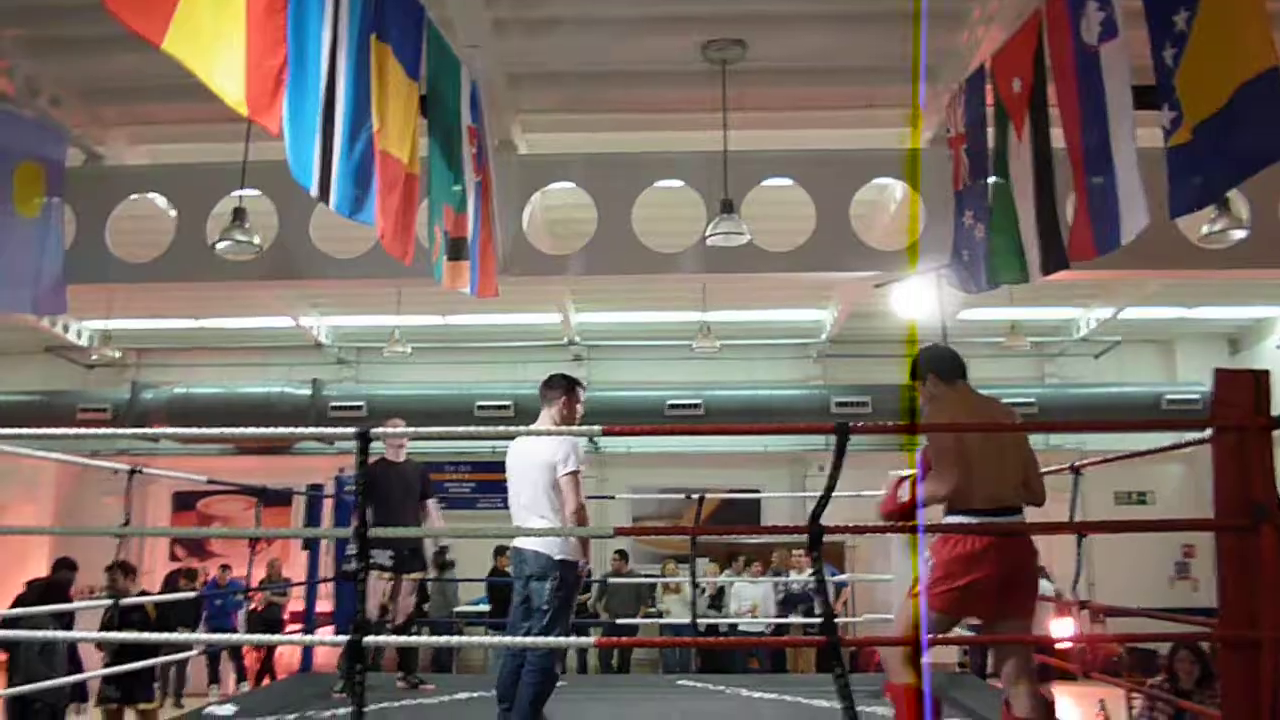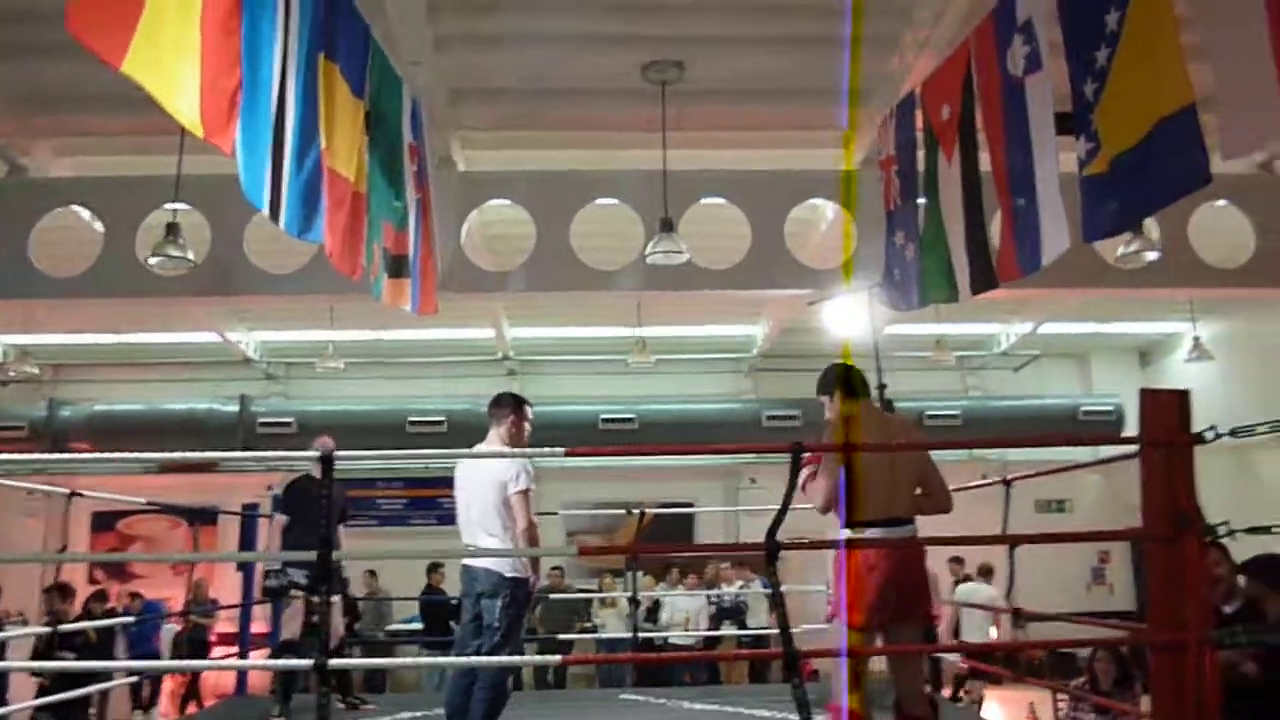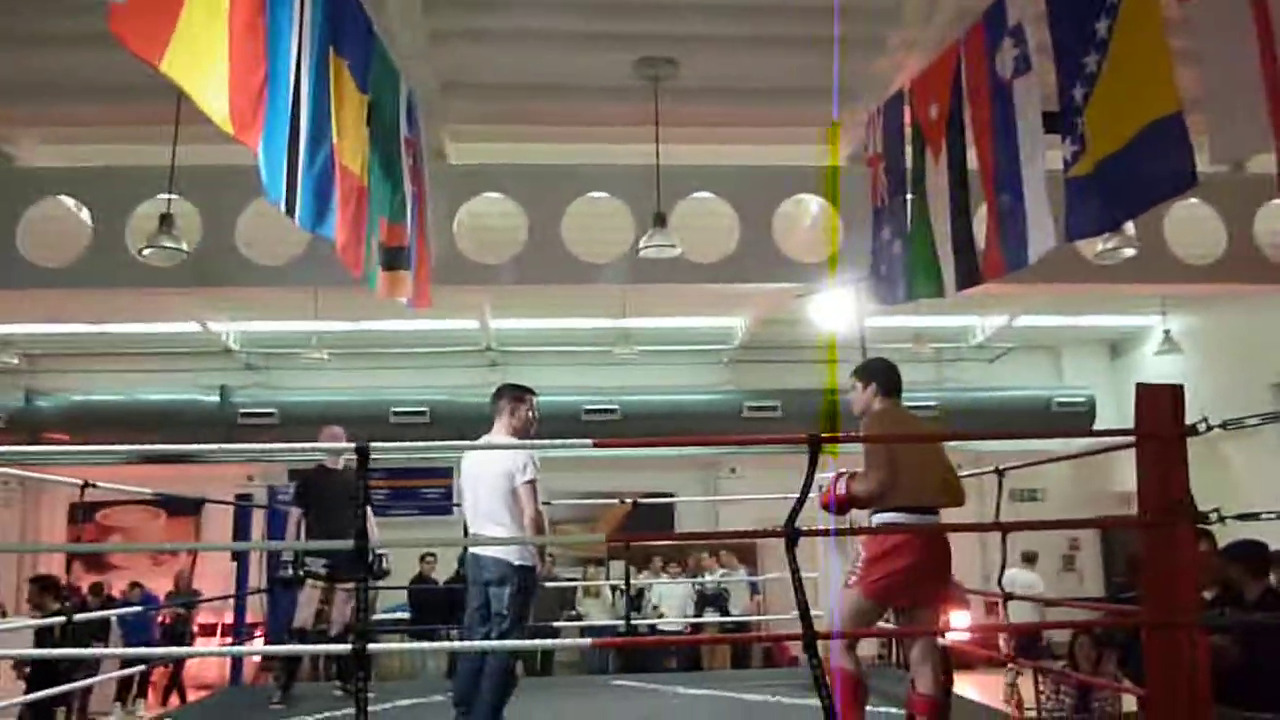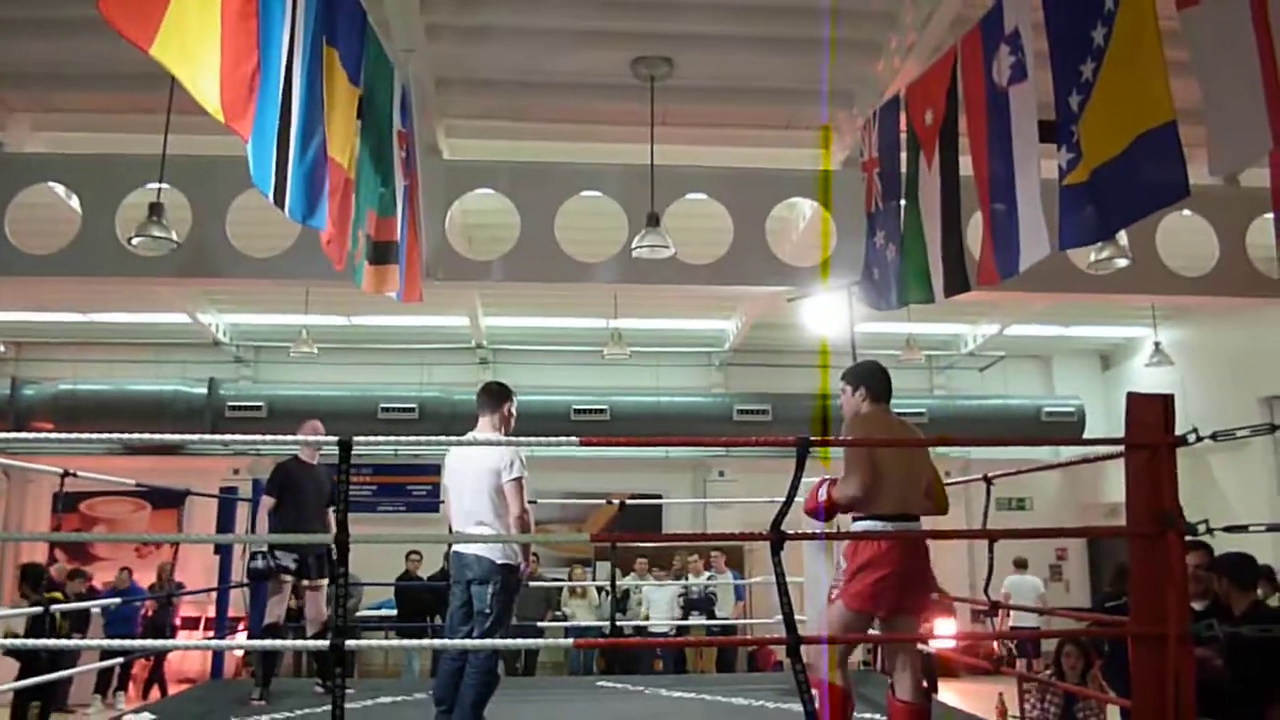
dt=1s
person 1, frame 1
left shoulder: (940, 410)
right shoulder: (1005, 414)
left elbow: (949, 484)
right elbow: (1036, 494)
left wrist: (910, 493)
left hip: (970, 544)
right hip: (1014, 543)
left knee: (895, 649)
right knee: (1017, 673)
person 1, frame 2
left shoulder: (842, 429)
right shoulder: (906, 431)
left elbow: (823, 501)
right elbow: (942, 501)
left wrist: (810, 477)
left hip: (866, 555)
right hip: (907, 551)
left knee: (848, 677)
right knee: (909, 677)
person 1, frame 3
left shoulder: (876, 421)
right shoulder: (924, 429)
left elbow: (877, 481)
right elbow: (955, 495)
left wrist: (845, 489)
left hip: (895, 539)
right hip: (931, 540)
left knee: (839, 639)
right knee: (922, 653)
person 1, frame 4
left shoulder: (859, 424)
right shoulder: (912, 436)
left elbow: (857, 486)
right elbow: (939, 502)
left wrist: (827, 495)
left hip: (876, 548)
right hip: (912, 548)
left knee: (826, 656)
right knee: (903, 661)
person 2, frame 1
left shoulder: (516, 444)
right shoulder: (563, 443)
right elbow: (574, 509)
right wrist: (584, 554)
left hip: (521, 549)
right hip: (555, 554)
left knee: (518, 638)
right knee: (544, 644)
person 2, frame 2
left shoulder: (465, 463)
right shoulder: (514, 462)
right elbow: (524, 526)
right wrist: (534, 570)
left hip: (472, 567)
right hip: (506, 571)
left knee: (467, 654)
right knee: (495, 659)
person 2, frame 3
left shoulder: (470, 454)
right shoulder: (519, 454)
right elbow: (532, 515)
right wrist: (541, 555)
left hip: (477, 556)
right hip: (512, 559)
left knee: (474, 640)
right knee: (503, 646)
person 2, frame 4
left shoulder: (455, 451)
right shoulder: (506, 452)
right elbow: (518, 513)
right wrist: (526, 555)
left hip: (460, 554)
right hip: (496, 558)
left knee: (456, 641)
right knee: (484, 647)
person 3, frame 1
left shoulder: (418, 471)
right shoulder: (373, 471)
left elbow: (430, 509)
left wrist: (441, 543)
right wrist: (352, 551)
left hip: (412, 548)
right hip: (382, 547)
left knee: (405, 614)
right knee: (369, 612)
left ankle: (406, 672)
right ankle: (347, 674)
person 3, frame 2
left shoulder: (338, 493)
right shoulder: (297, 487)
right elbow: (278, 527)
left wrist: (342, 571)
right wrist: (272, 567)
left hip: (327, 569)
right hip: (298, 566)
left knee: (336, 633)
right knee: (291, 634)
person 3, frame 3
left shoulder: (356, 479)
right shoulder: (310, 478)
left elbow: (367, 516)
right elbow: (295, 518)
left wrist: (377, 551)
right wrist: (288, 555)
left hip: (348, 557)
right hip: (316, 556)
left knee: (341, 622)
right knee: (303, 620)
left ankle: (345, 680)
right ankle: (284, 685)
person 3, frame 4
left shoulder: (326, 476)
right shoulder: (285, 469)
right elbow: (264, 510)
left wrist: (333, 553)
right wrist: (260, 549)
left hip: (315, 554)
right hip: (284, 551)
left knee: (318, 619)
right knee: (274, 619)
left ankle: (325, 679)
right ankle: (262, 684)
